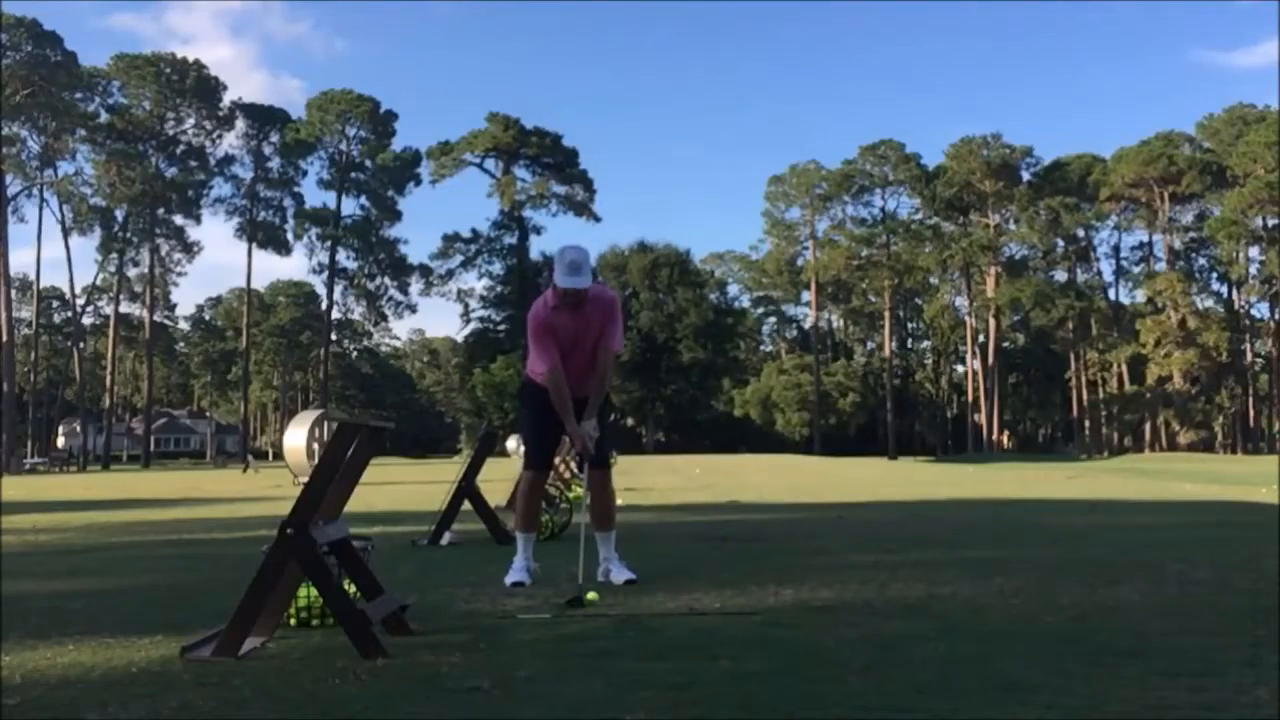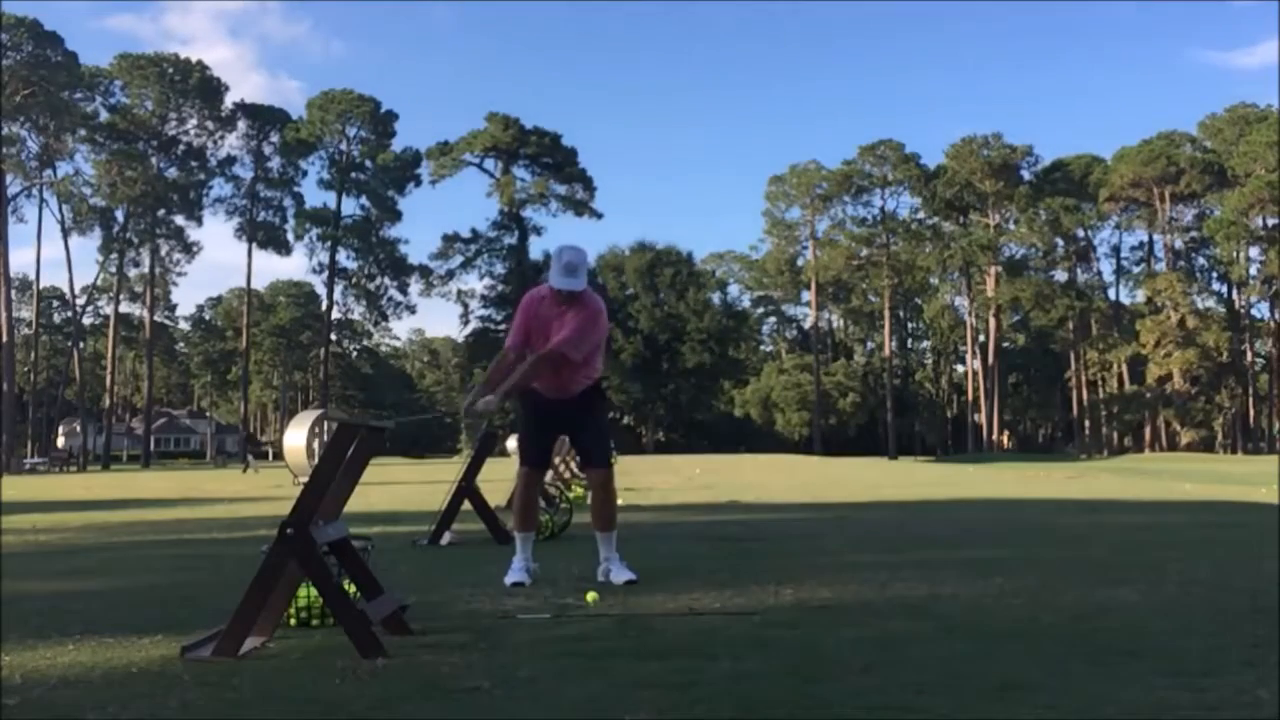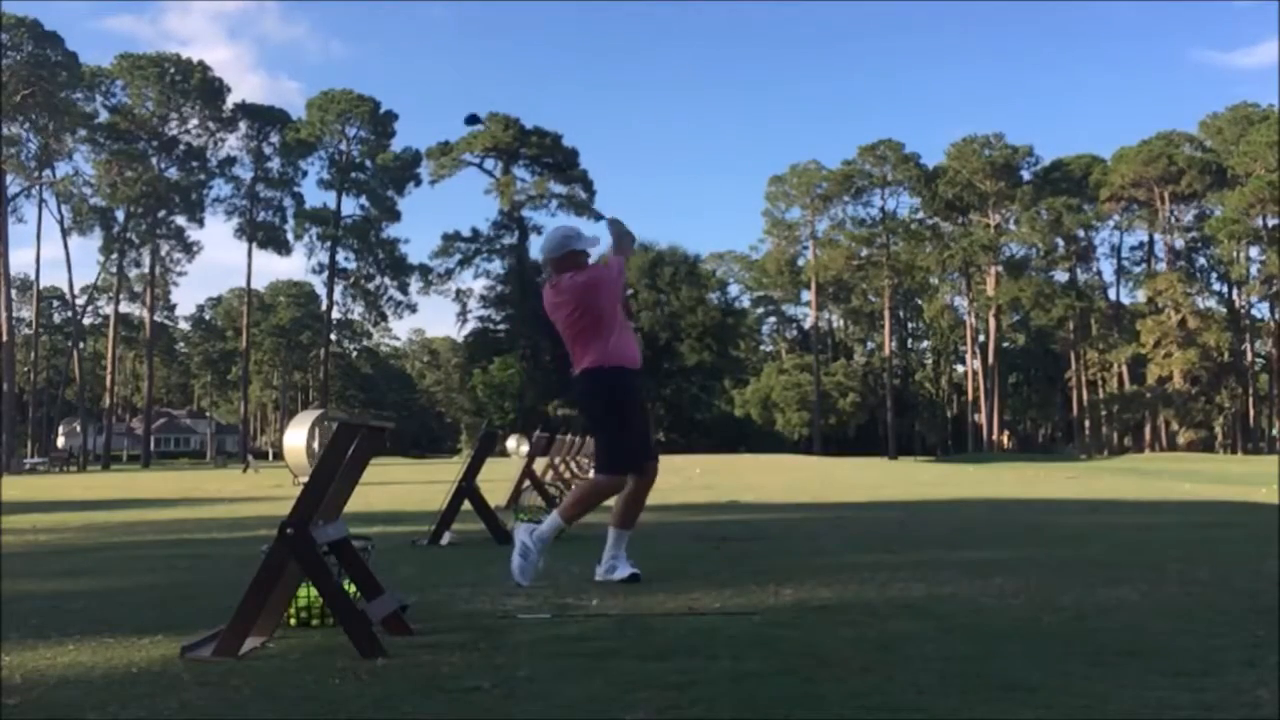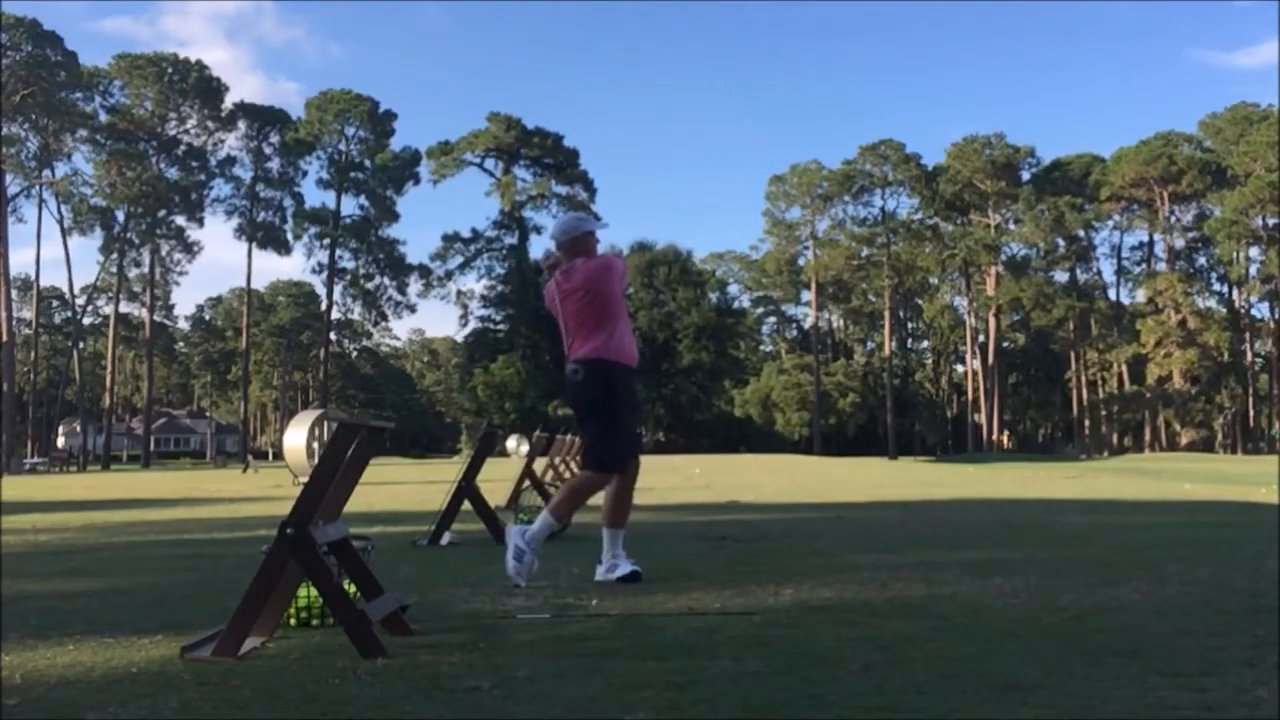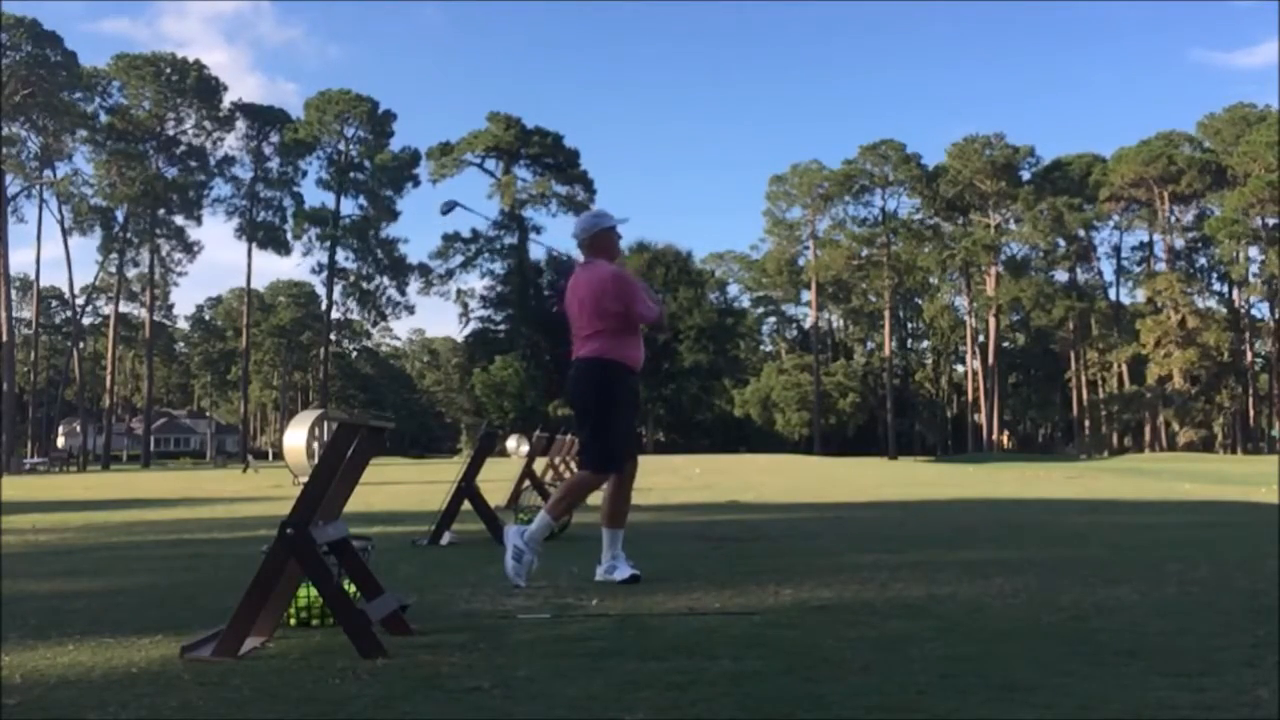
dt=1s
person 1, frame 1
left shoulder: (608, 303)
right shoulder: (540, 313)
left elbow: (605, 364)
right elbow: (553, 374)
left wrist: (591, 417)
right wrist: (572, 428)
left hip: (590, 394)
right hip: (543, 393)
left knee: (600, 474)
right knee: (534, 473)
left ankle: (609, 560)
right ankle: (523, 560)
person 1, frame 2
left shoulder: (591, 310)
right shoulder: (533, 299)
left elbow: (546, 359)
right elbow: (512, 349)
left wrist: (500, 396)
right wrist: (481, 390)
left hip: (584, 398)
right hip: (539, 397)
left knee: (602, 477)
right knee: (528, 476)
left ankle: (610, 560)
right ankle: (522, 559)
person 1, frame 3
left shoulder: (555, 292)
right shoulder: (587, 282)
right elbow: (622, 253)
right wrist: (620, 231)
left hip: (615, 382)
right hip: (607, 384)
left knee: (645, 469)
right knee: (613, 475)
left ankle: (613, 558)
right ankle: (538, 537)
person 1, frame 4
left shoulder: (554, 287)
right shoulder: (605, 266)
left wrist: (555, 270)
right wrist: (562, 266)
left hip: (590, 375)
right hip: (604, 376)
left knee: (626, 467)
right knee: (600, 469)
left ankle: (612, 559)
right ankle: (530, 537)
person 1, frame 5
left shoulder: (577, 280)
right shoulder: (616, 278)
right elbow: (655, 318)
right wrist: (650, 297)
left hip: (607, 381)
right hip: (600, 378)
left knee: (623, 468)
right knee: (595, 471)
left ankle: (612, 561)
right ankle: (527, 538)
